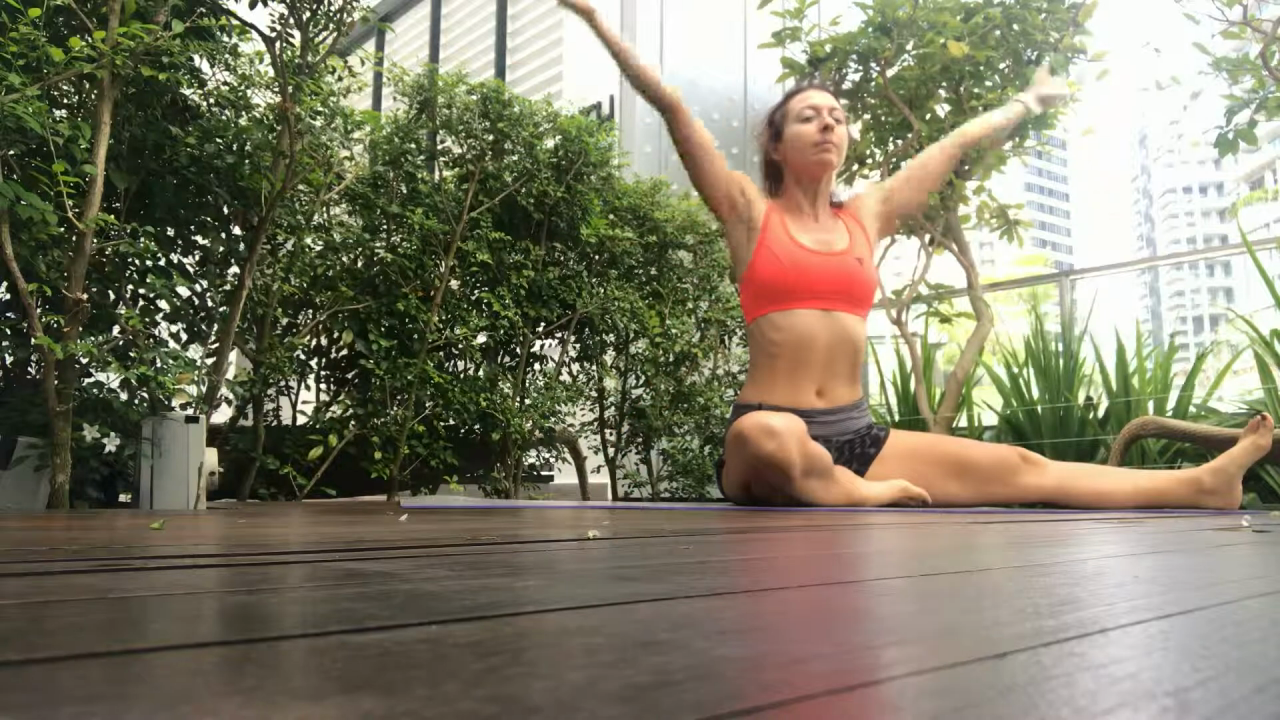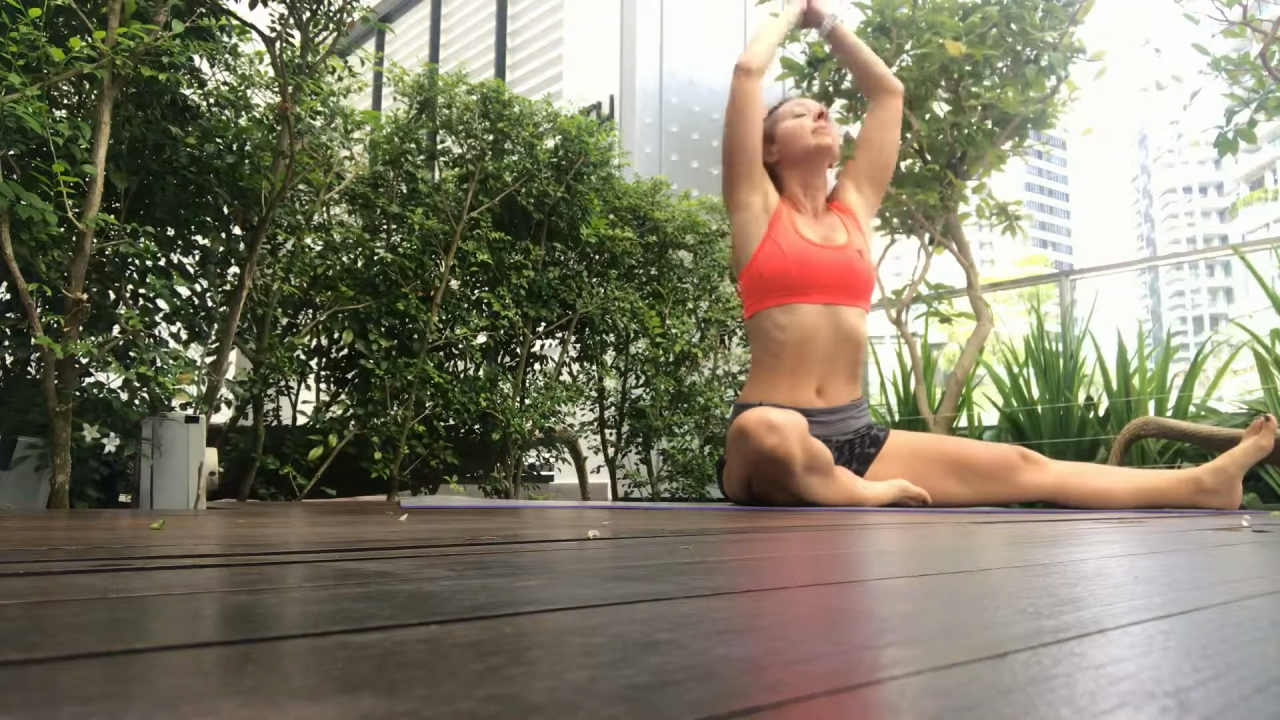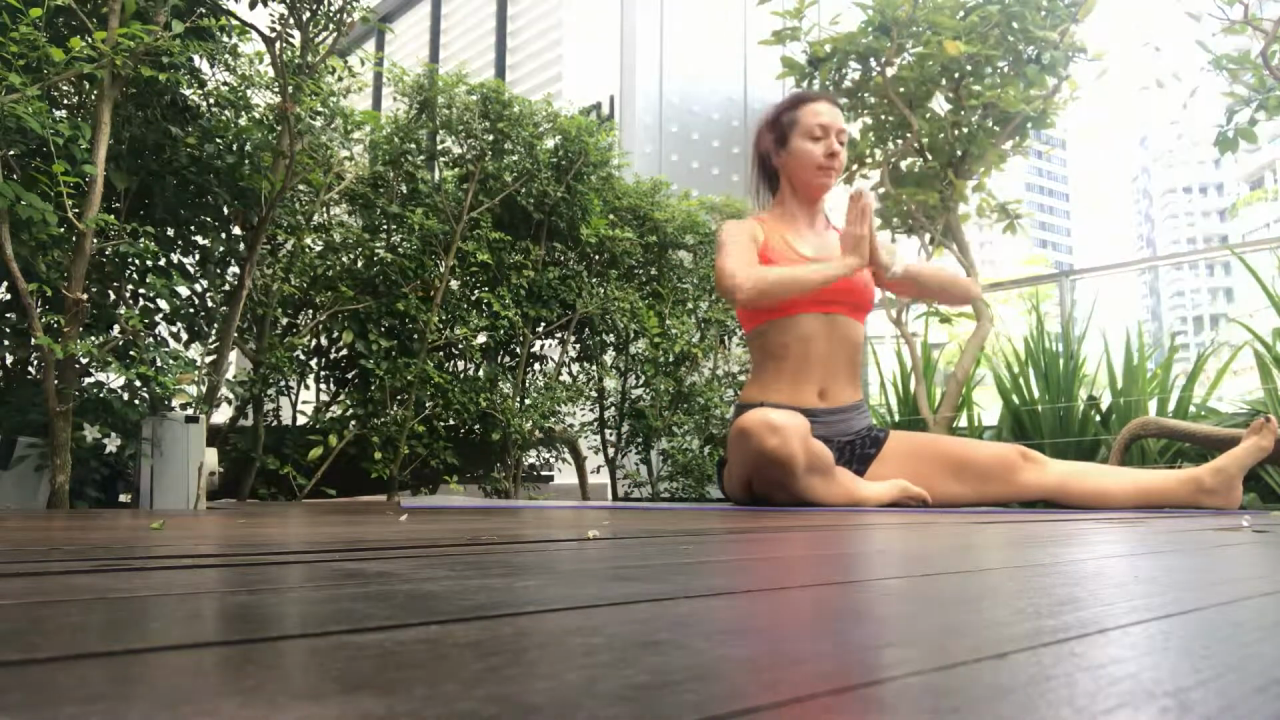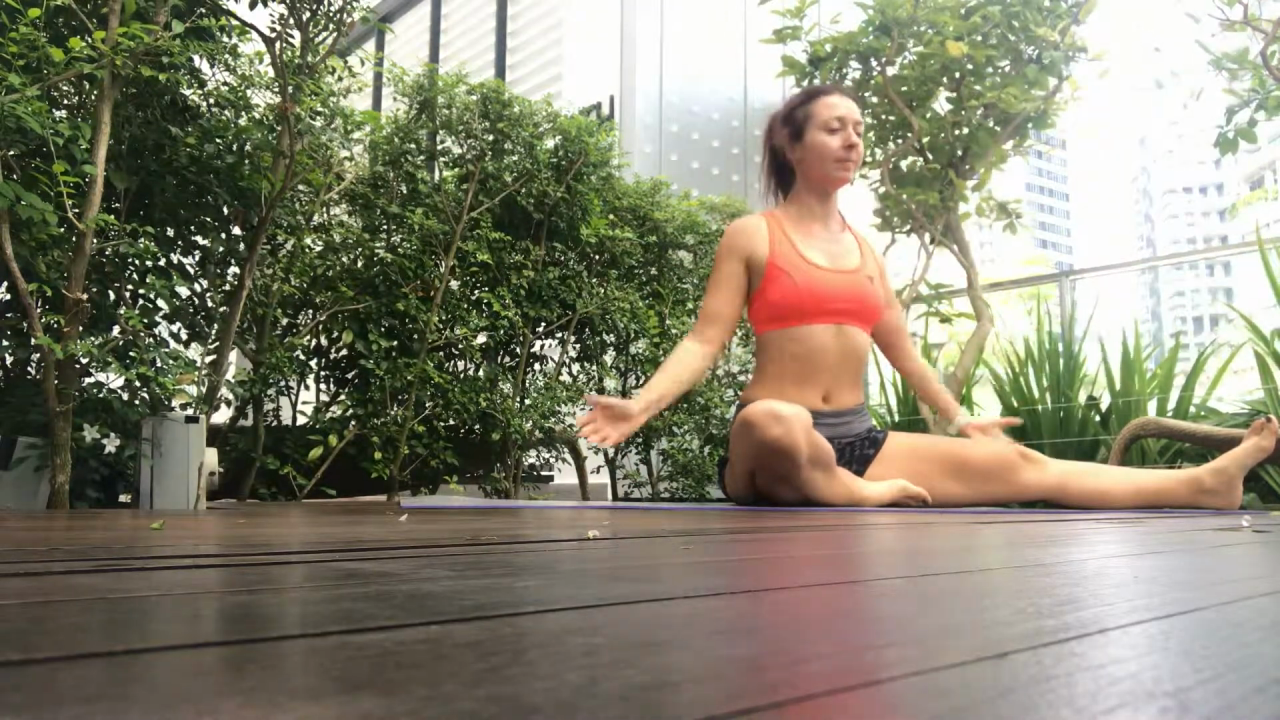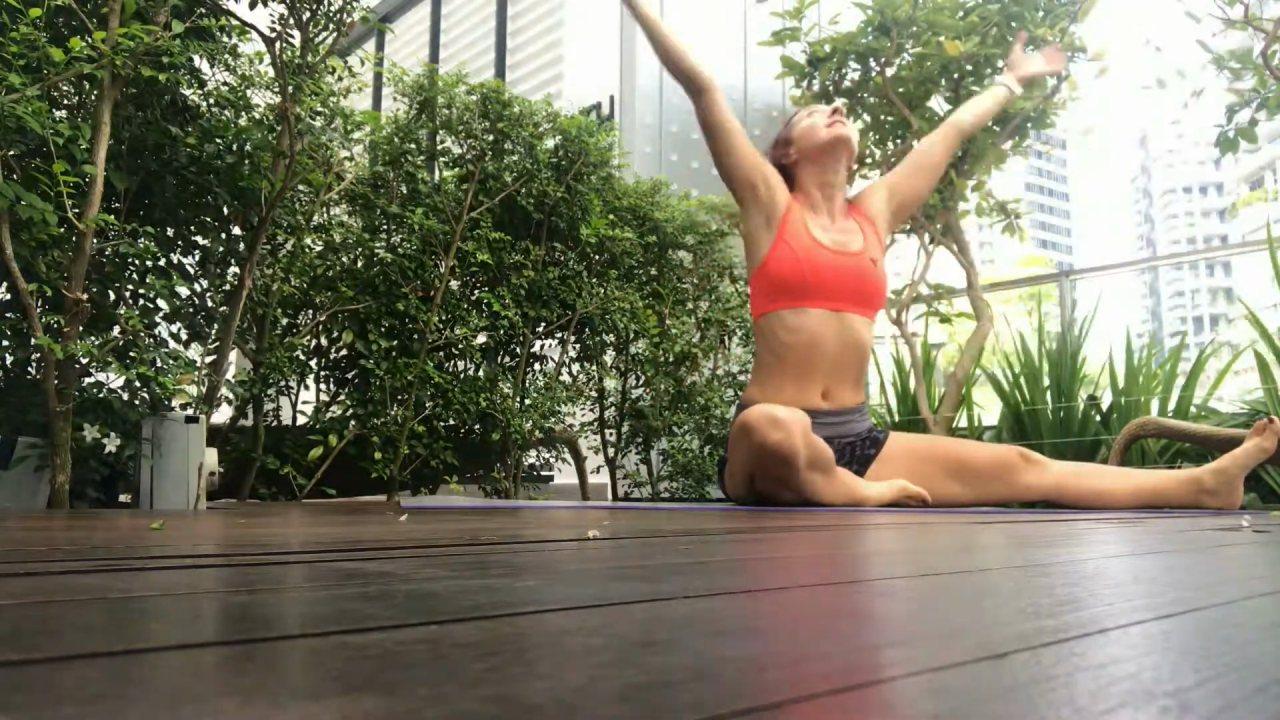
dt=1s
person 1, frame 1
left shoulder: (867, 217)
right shoulder: (751, 215)
left elbow: (953, 144)
right elbow: (673, 107)
left wrist: (1027, 101)
left hip: (859, 436)
right hip: (773, 440)
left knee: (1015, 466)
right knee: (770, 440)
right ankle: (869, 498)
person 1, frame 2
left shoulder: (853, 212)
right shoulder: (757, 209)
left elbow: (888, 92)
right elbow: (746, 72)
left hip: (852, 434)
right hip: (771, 437)
left knee: (1023, 467)
right knee: (768, 434)
right ankle: (861, 497)
person 1, frame 3
left shoulder: (857, 241)
right shoulder: (744, 234)
left elbow: (965, 292)
right elbow: (741, 287)
left wrist: (883, 264)
right wrist: (844, 267)
left hip: (854, 436)
right hip: (771, 444)
left knee: (1021, 465)
right knee: (767, 432)
left ankle: (1201, 485)
right ankle: (865, 497)
person 1, frame 4
left shoulder: (866, 249)
right shoulder: (752, 236)
left elbow: (903, 352)
right elbow: (704, 340)
left wrist: (961, 420)
right wrist: (636, 408)
left hip: (860, 438)
right hip: (769, 448)
left knee: (1019, 464)
right knee: (773, 422)
left ankle: (1200, 484)
right ankle: (863, 497)
person 1, frame 5
left shoulder: (872, 214)
right shoulder: (769, 207)
left elbow: (948, 134)
right elbow: (702, 89)
left wrist: (1012, 81)
left hip: (856, 439)
right hip: (778, 438)
left knee: (1018, 466)
right knee: (773, 435)
left ankle: (1202, 483)
right ankle: (865, 500)
